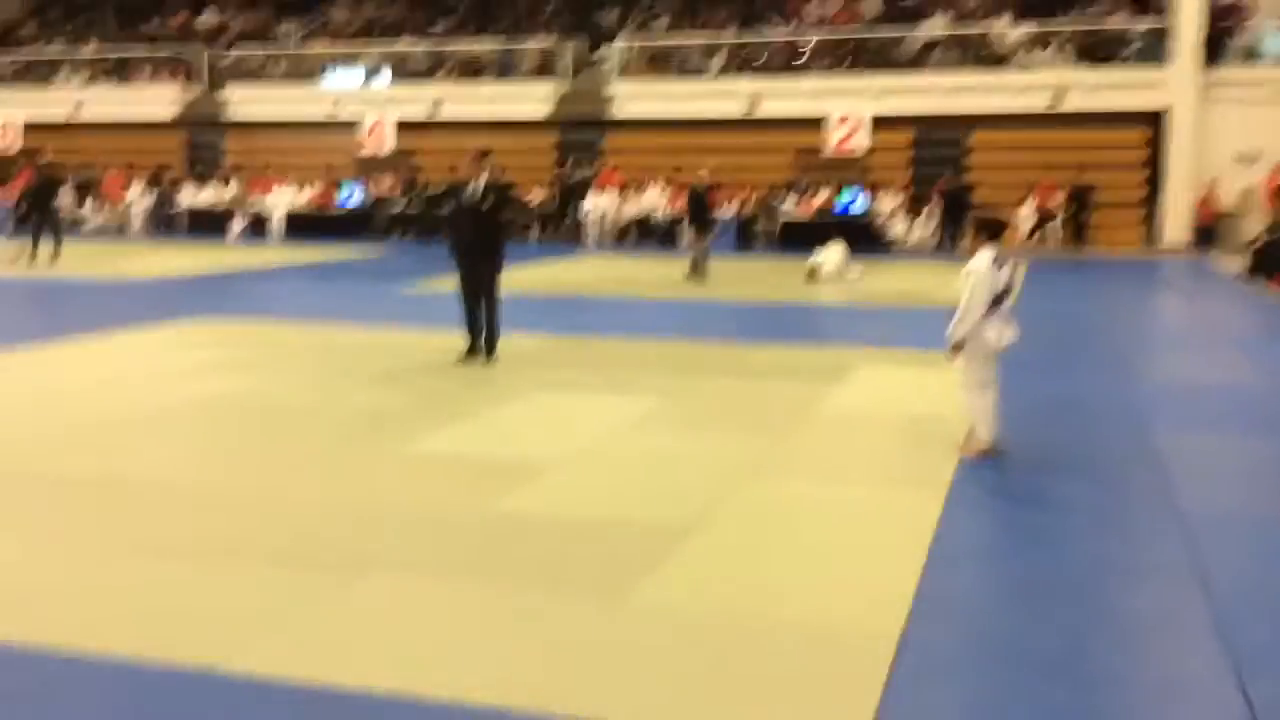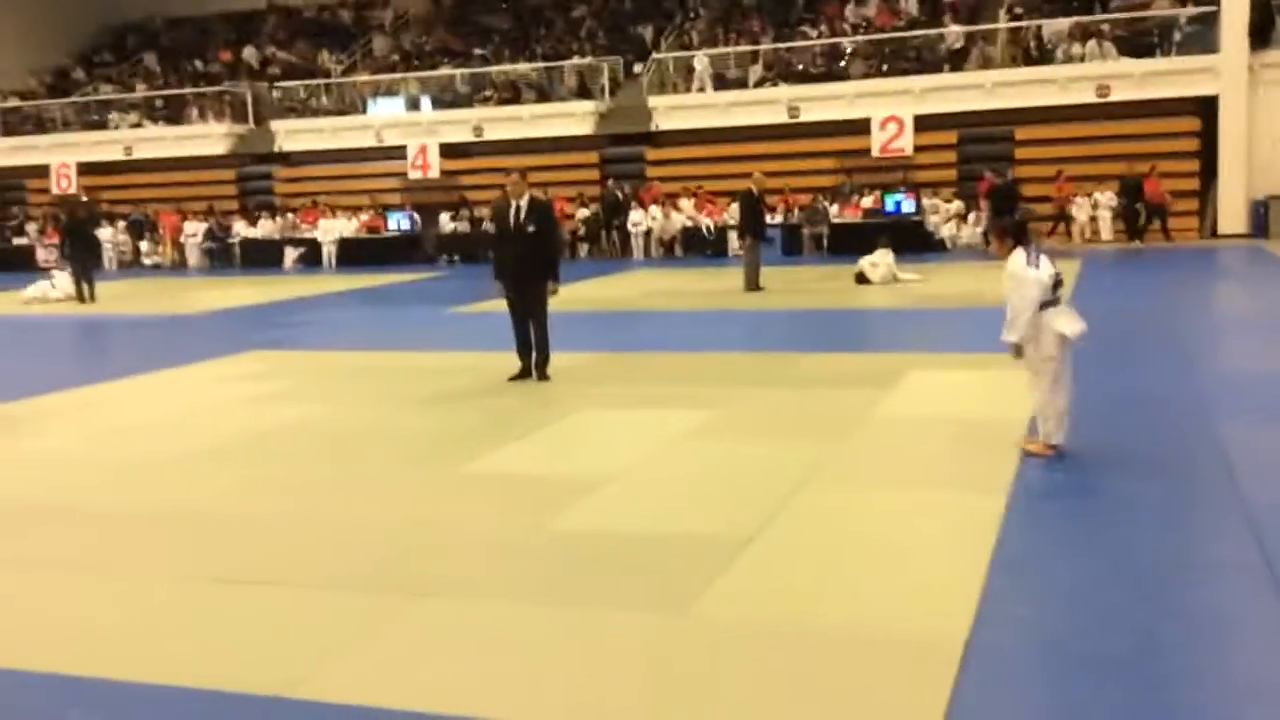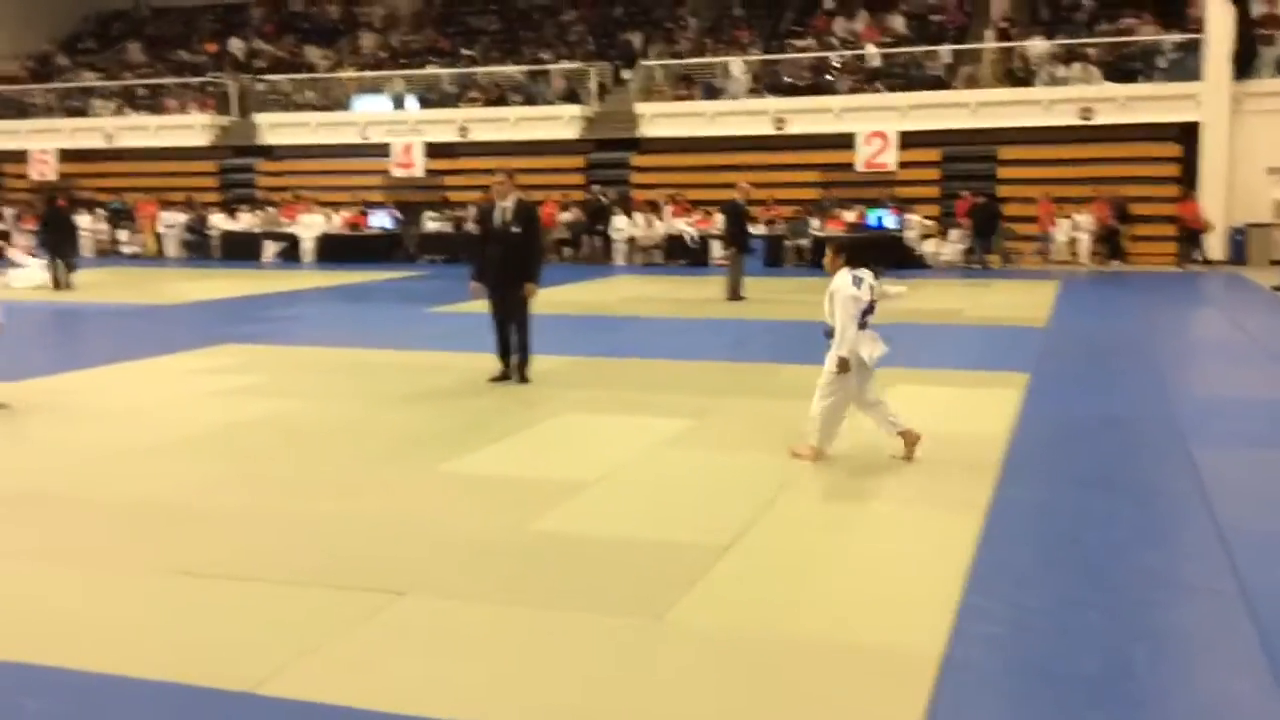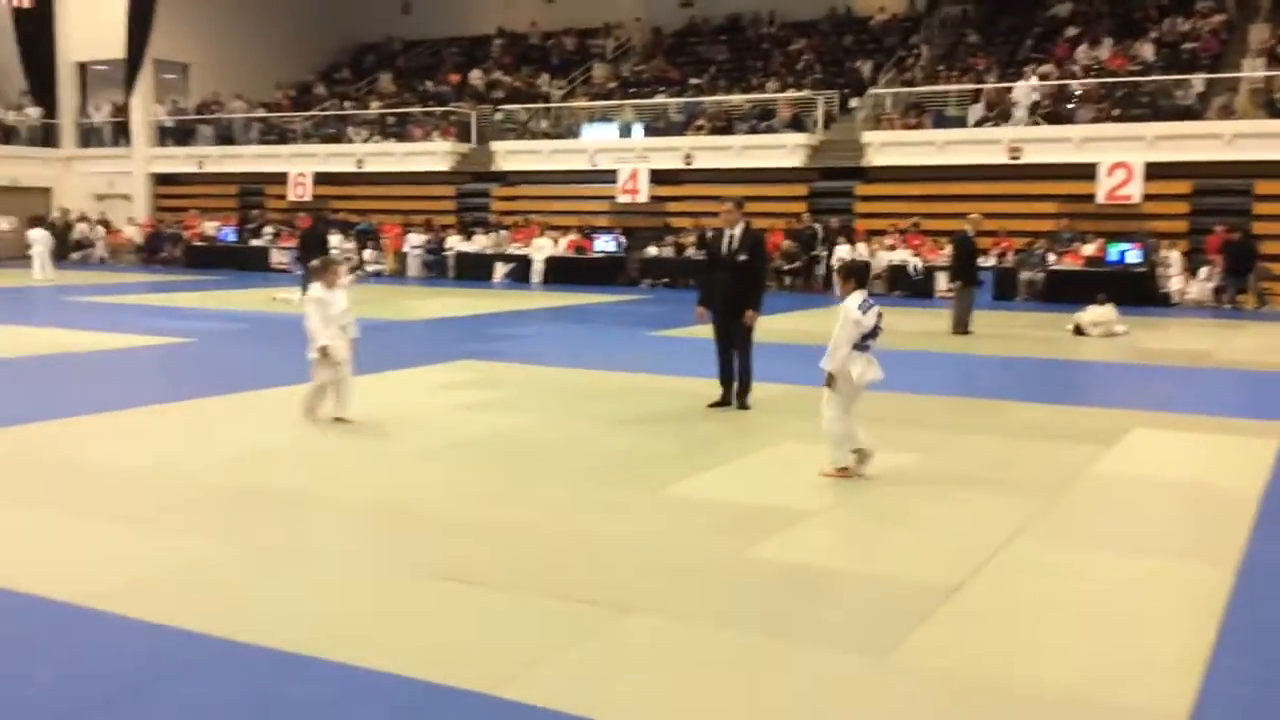
dt=1s
person 1, frame 1
left shoulder: (981, 265)
right shoulder: (1006, 262)
left elbow: (973, 305)
right elbow: (1006, 299)
left wrist: (959, 336)
left hip: (979, 333)
right hip: (992, 329)
left knee: (977, 385)
right knee: (984, 384)
left ankle: (984, 439)
right ankle: (985, 434)
person 1, frame 2
left shoulder: (1017, 266)
right shoulder: (1033, 256)
left elbow: (1021, 306)
left wrist: (1015, 340)
left hip: (1046, 328)
right hip: (1053, 324)
left knee: (1045, 385)
right knee: (1051, 384)
left ankle: (1050, 442)
right ankle: (1050, 435)
person 1, frame 3
left shoulder: (843, 285)
right shoulder: (857, 278)
left elbow: (845, 324)
left wrist: (843, 356)
left hip: (847, 348)
right hip: (859, 346)
left knee: (827, 397)
right knee: (865, 398)
left ankle: (817, 447)
right ankle: (906, 434)
person 1, frame 4
left shoulder: (849, 306)
right shoulder: (871, 305)
left elbow: (840, 342)
left wrist: (830, 369)
left hip: (846, 367)
right hip: (860, 364)
left knee: (835, 416)
right knee: (842, 413)
left ankle: (842, 465)
right ankle: (861, 450)
person 2, frame 1
left shoulder: (497, 188)
right shoulder: (462, 186)
left hip: (486, 254)
right hip: (465, 252)
left knee: (488, 298)
right knee: (469, 298)
left ankle: (489, 346)
right ankle: (474, 344)
person 2, frame 2
left shoulder: (542, 208)
right shoulder: (501, 210)
left elbow: (553, 244)
right elbow: (498, 245)
left wrist: (553, 277)
right wrist: (499, 275)
left hip: (535, 276)
right hip: (511, 276)
left knee: (538, 321)
right knee: (519, 322)
left ankle: (541, 366)
right ankle: (525, 365)
person 2, frame 3
left shoulder: (527, 210)
right shoulder: (486, 211)
left elbow: (535, 247)
right elbow: (480, 246)
left wrist: (532, 279)
right wrist: (477, 276)
left hip: (518, 278)
right hip: (494, 277)
left knee: (519, 324)
right knee: (500, 324)
left ankle: (521, 368)
right ankle: (506, 367)
person 2, frame 4
left shoulder: (754, 239)
right shoulder: (714, 239)
left elbow: (760, 275)
right elbow: (707, 272)
left wrist: (754, 307)
right wrist: (702, 302)
left hip: (742, 305)
right hip: (719, 304)
left knee: (742, 351)
right knee: (723, 351)
left ankle: (742, 395)
right ankle: (726, 393)
